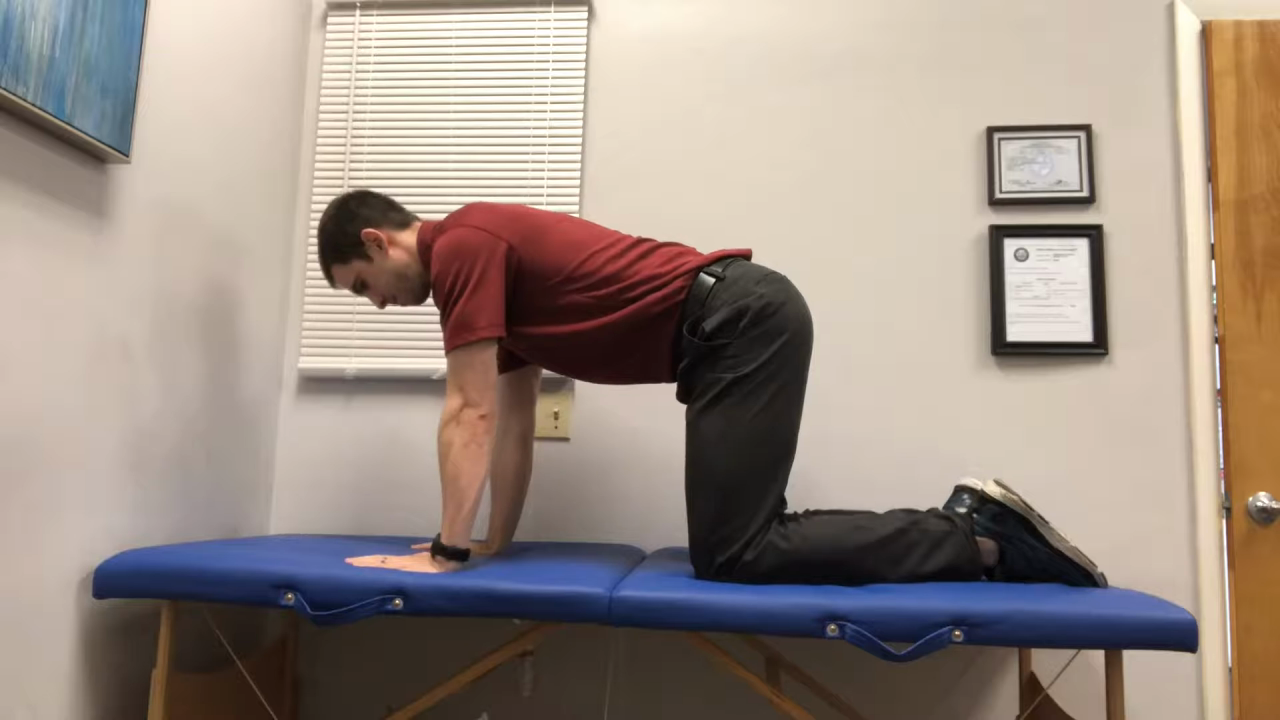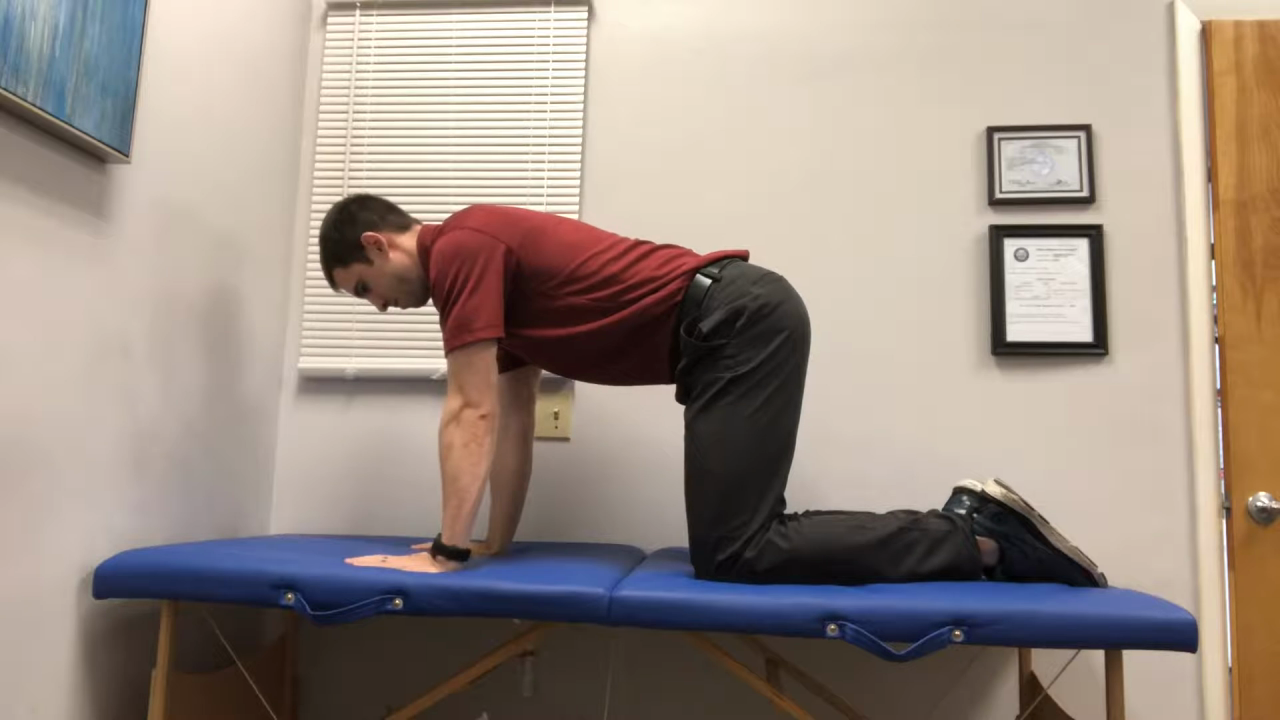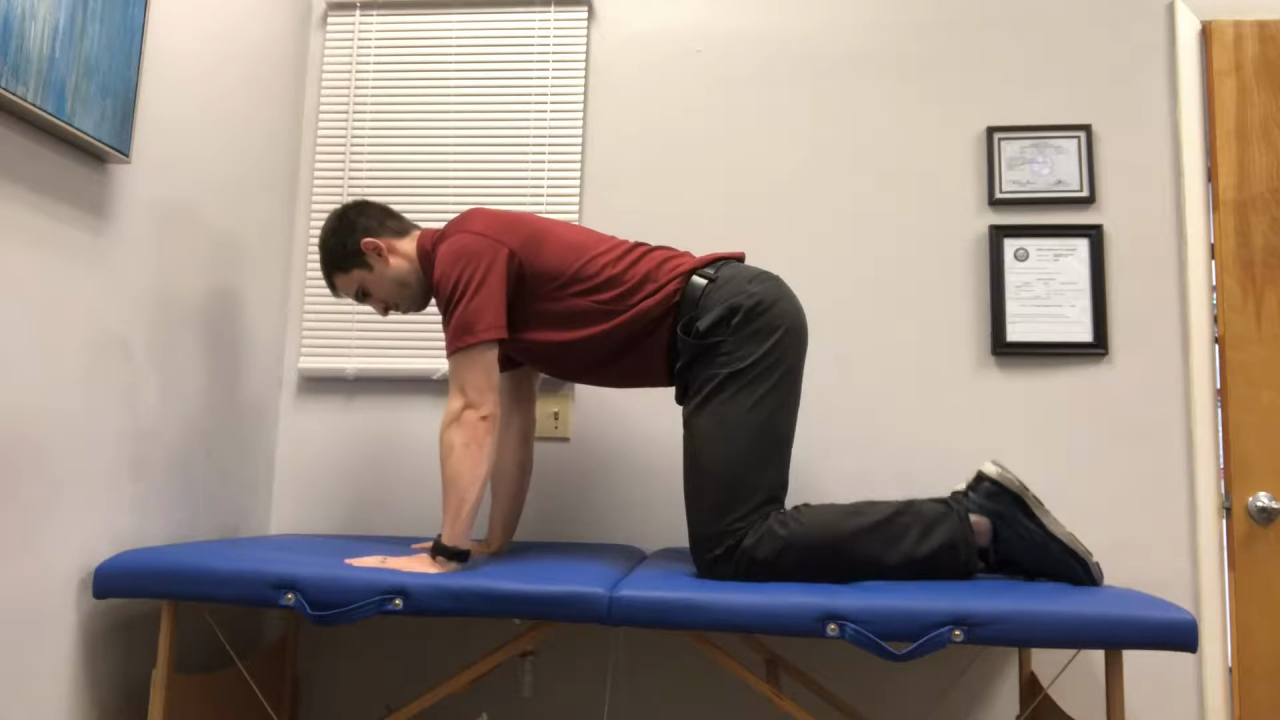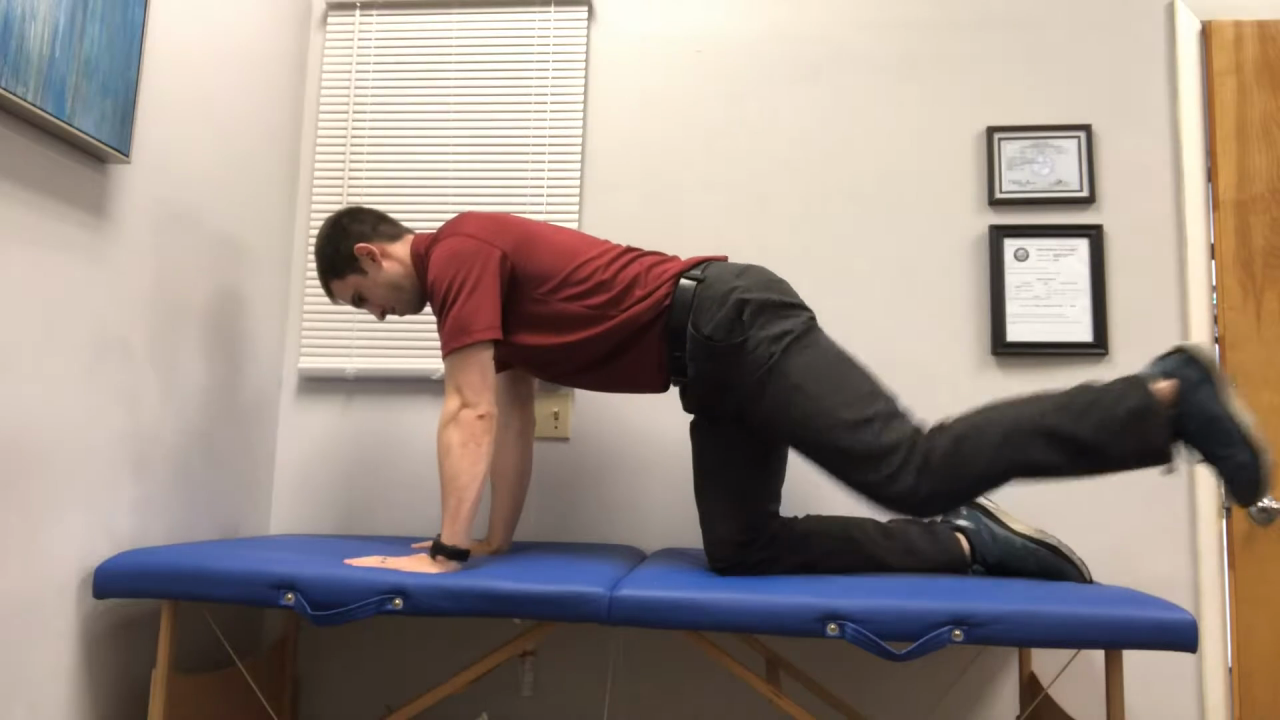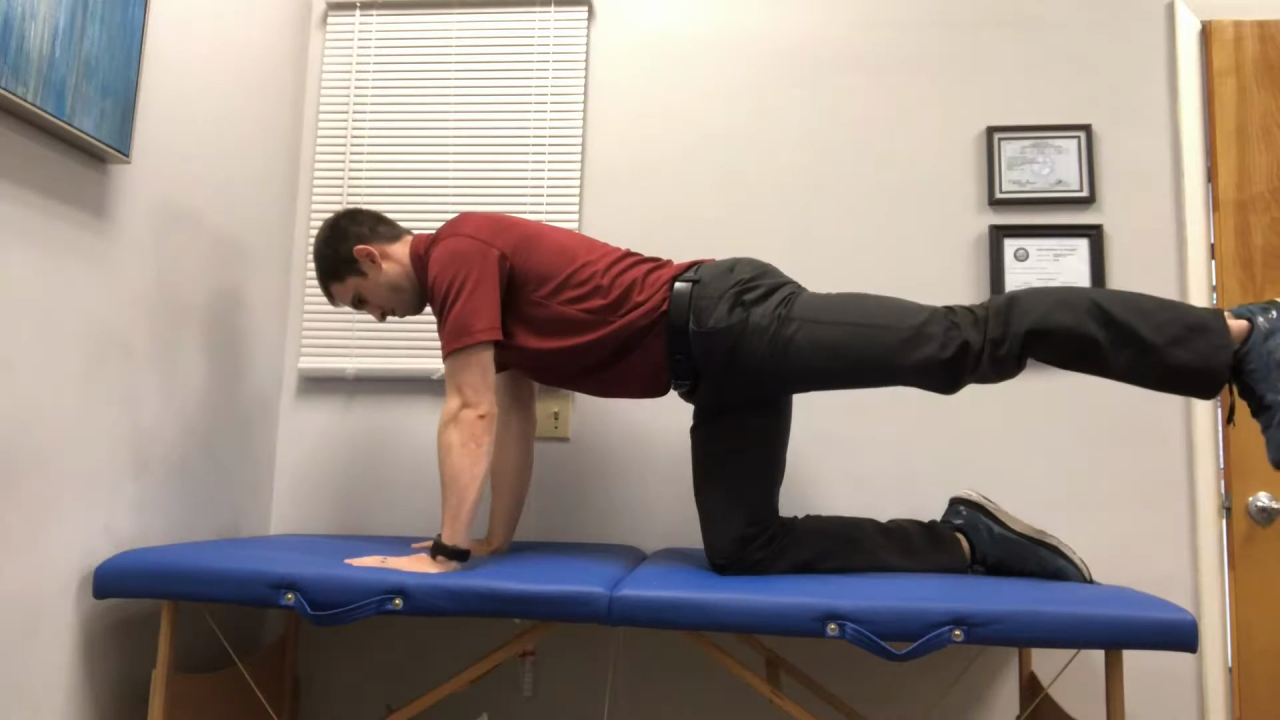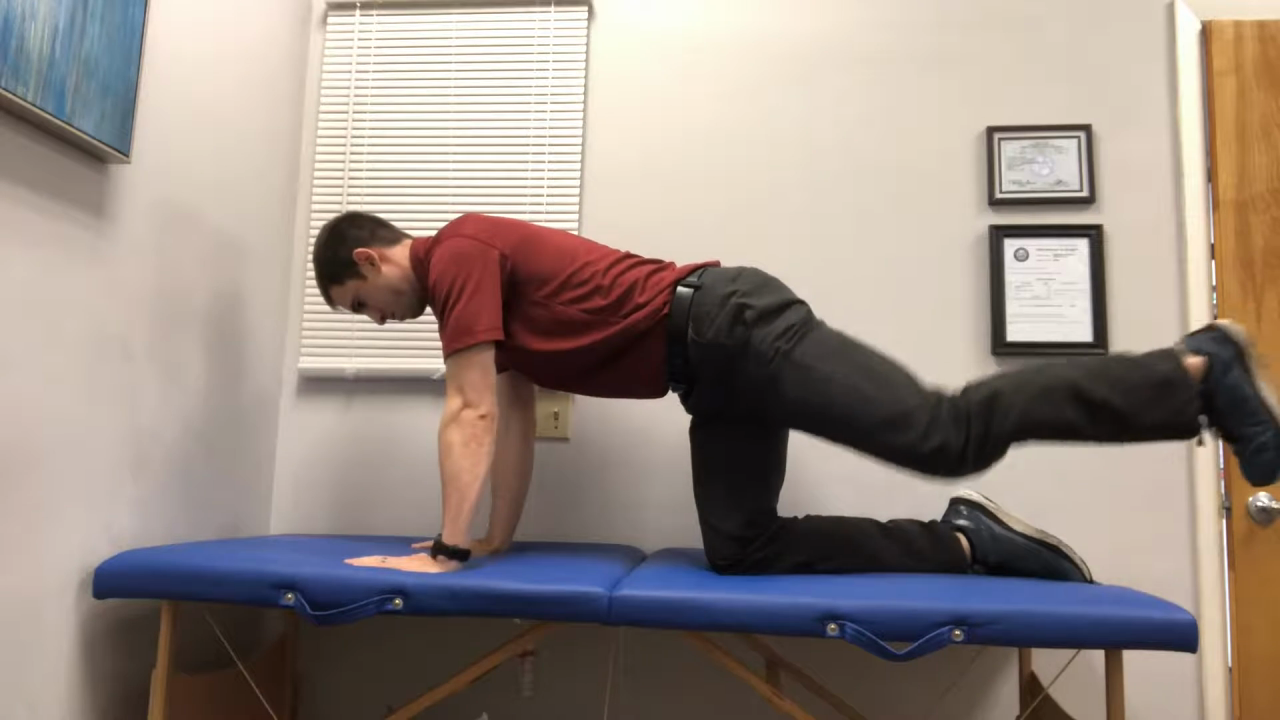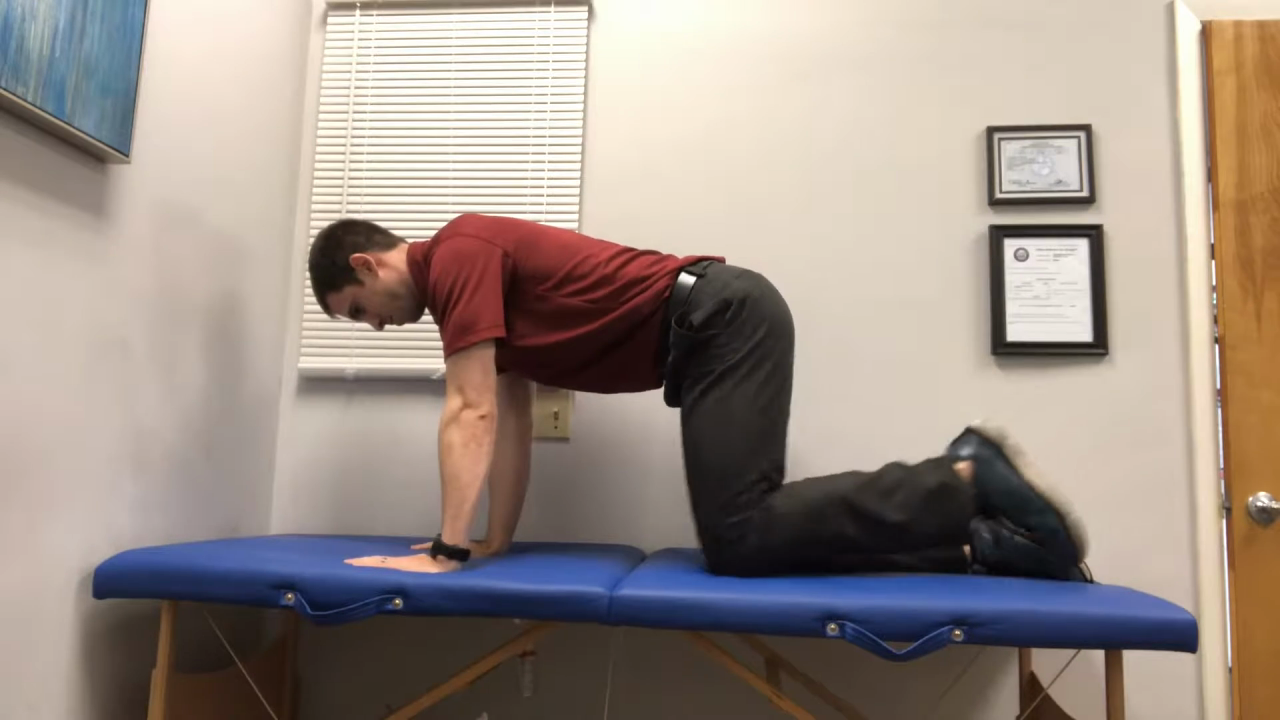
dt=0.7s
person 1, frame 1
left shoulder: (460, 245)
right shoulder: (498, 267)
left elbow: (470, 413)
right elbow: (513, 418)
left wrist: (446, 550)
right wrist: (494, 541)
left hip: (741, 319)
right hip: (747, 322)
left knee: (731, 556)
right knee: (741, 535)
left ankle: (979, 538)
right ankle: (960, 520)
person 1, frame 2
left shoulder: (459, 249)
right shoulder: (493, 259)
left elbow: (471, 414)
right elbow: (513, 417)
left wrist: (448, 550)
right wrist: (495, 540)
left hip: (738, 321)
right hip: (739, 324)
left knee: (732, 555)
right knee: (738, 537)
left ankle: (981, 538)
right ankle: (961, 523)
person 1, frame 3
left shoulder: (463, 250)
right shoulder: (489, 266)
left elbow: (473, 414)
right elbow: (515, 415)
left wrist: (446, 551)
right wrist: (496, 540)
left hip: (734, 319)
right hip: (730, 327)
left knee: (732, 548)
right knee: (739, 538)
left ankle: (975, 523)
right ankle: (969, 522)
person 1, frame 4
left shoulder: (457, 251)
right shoulder: (474, 277)
left elbow: (469, 414)
right elbow: (512, 418)
left wrist: (448, 550)
right wrist: (497, 537)
left hip: (726, 319)
right hip: (716, 358)
left knee: (913, 467)
right knee: (744, 550)
left ankle: (1170, 394)
right ankle: (968, 542)
person 1, frame 5
left shoulder: (458, 250)
right shoulder: (478, 281)
left elbow: (469, 415)
right elbow: (513, 416)
left wrist: (446, 551)
right wrist: (496, 539)
left hip: (729, 317)
right hip: (722, 364)
left knee: (962, 341)
right knee: (744, 549)
right ankle: (965, 541)
person 1, frame 6
left shoulder: (457, 253)
right shoulder: (476, 282)
left elbow: (469, 415)
right elbow: (515, 419)
left wrist: (447, 549)
right wrist: (498, 538)
left hip: (727, 325)
right hip: (718, 365)
left knee: (940, 430)
right knee: (743, 551)
left ankle: (1191, 372)
right ankle: (968, 541)
person 1, frame 7
left shoulder: (456, 253)
right shoulder: (471, 281)
left elbow: (470, 414)
right elbow: (511, 419)
left wrist: (446, 551)
right wrist: (494, 542)
left hip: (721, 317)
right hip: (704, 338)
left knee: (743, 535)
right knee: (743, 543)
left ankle: (963, 478)
right ankle: (967, 539)
